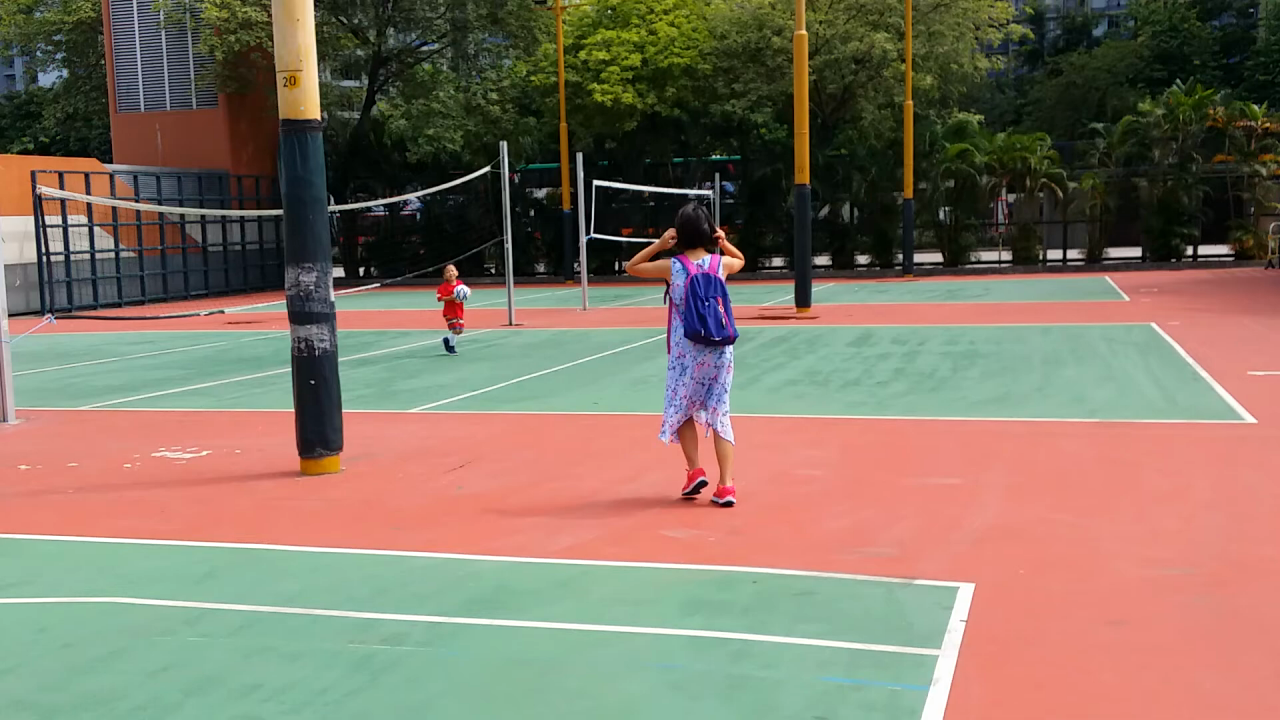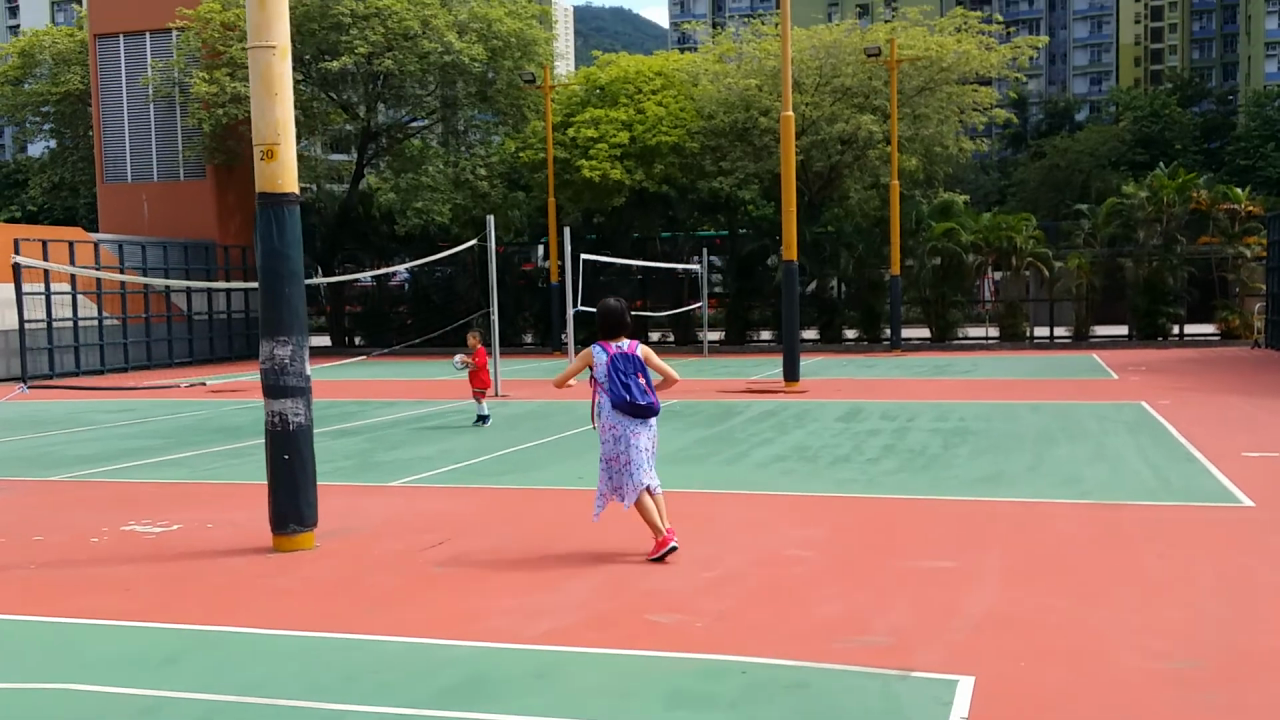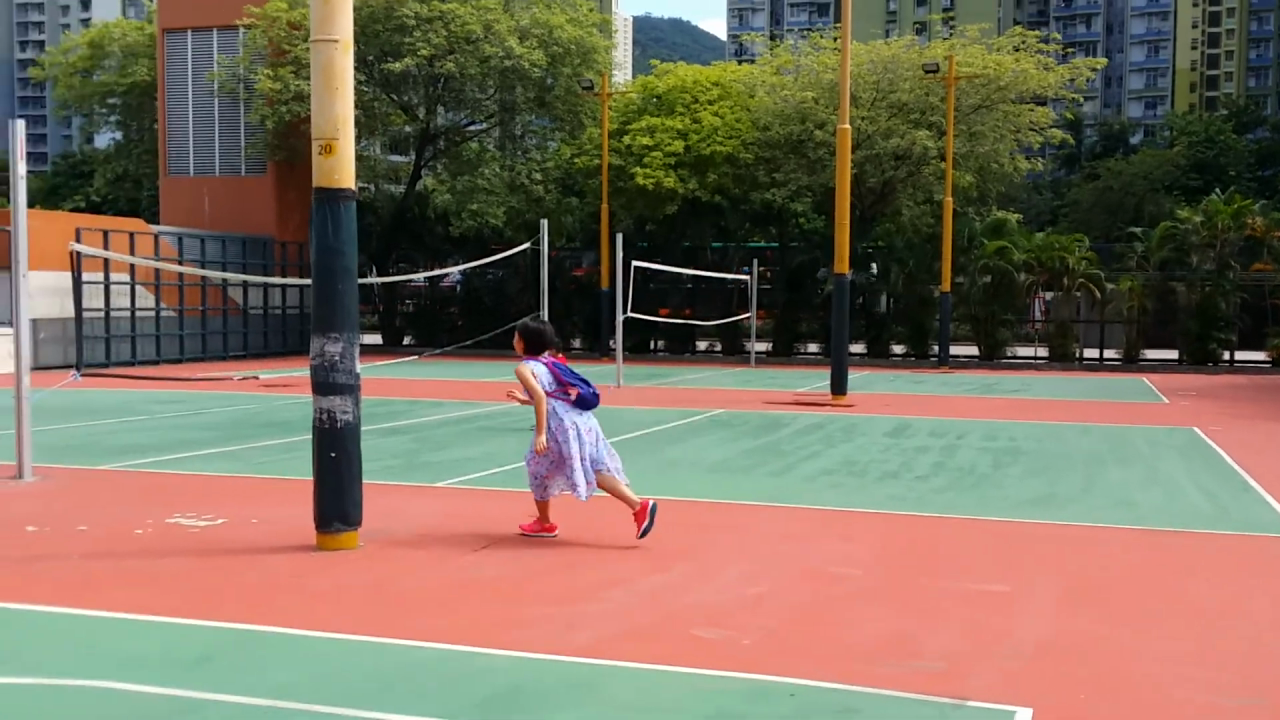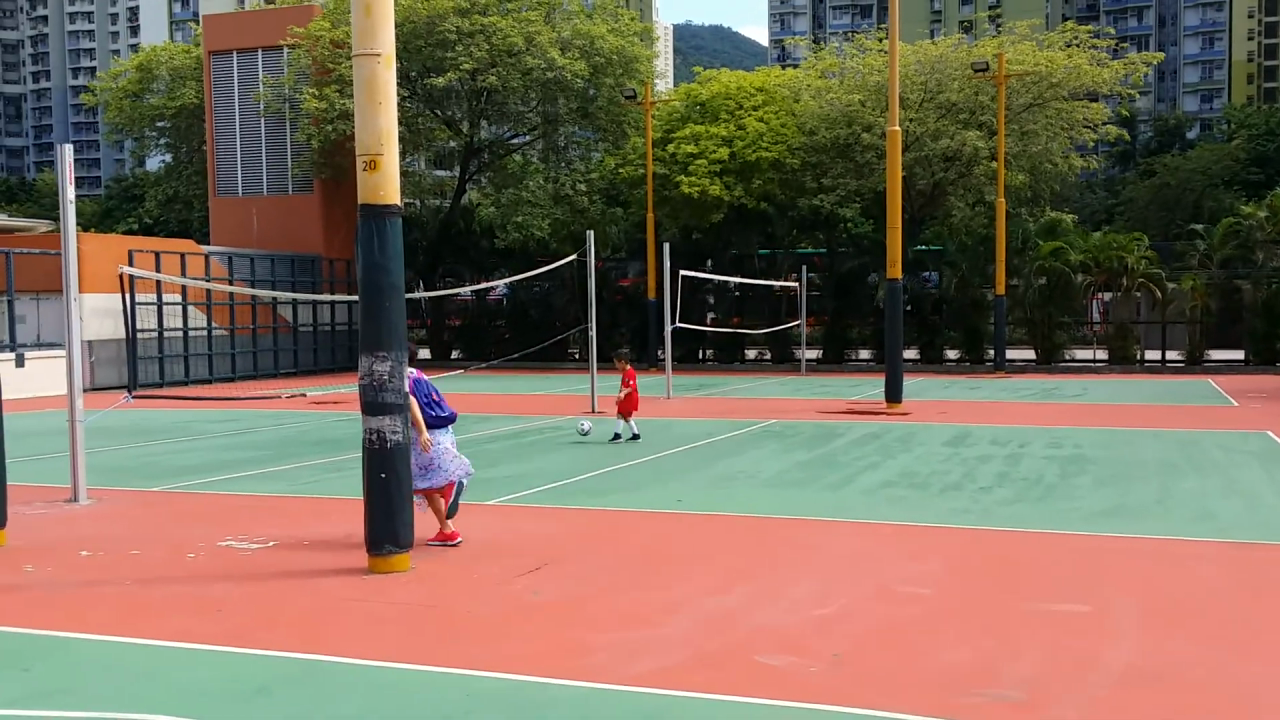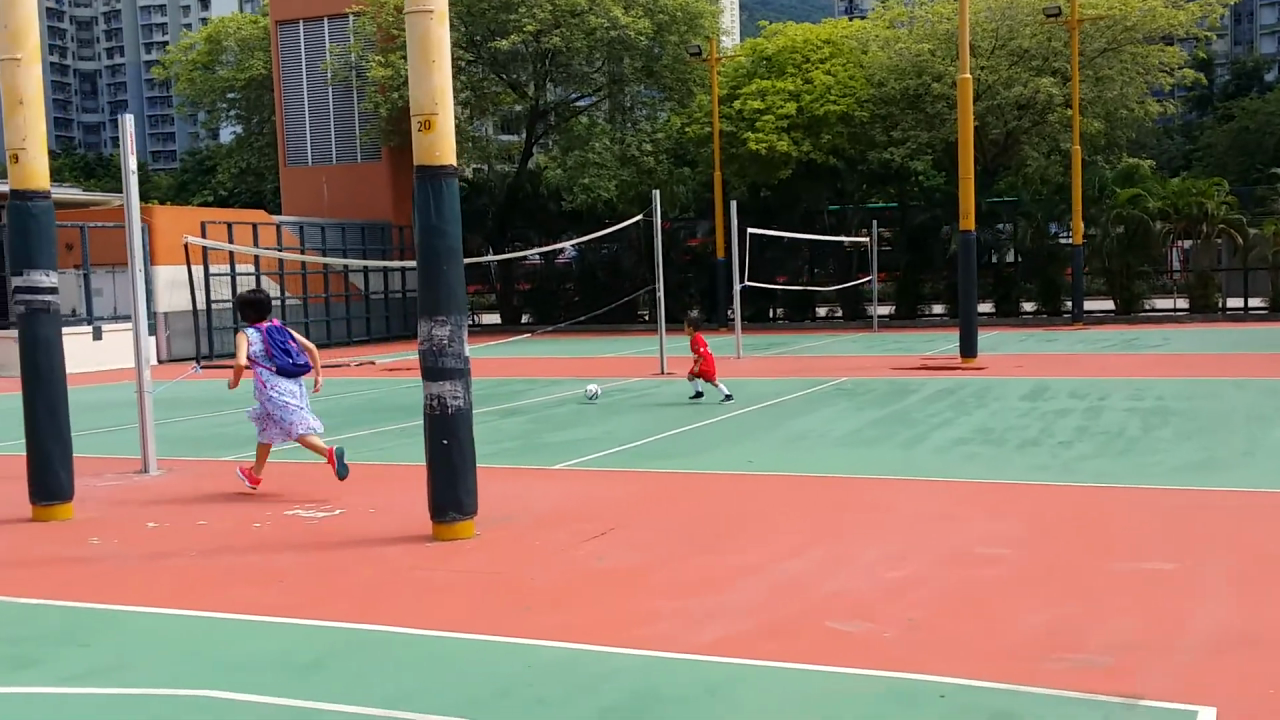
dt=0.5s
person 1, frame 1
left shoulder: (671, 266)
right shoulder: (721, 263)
left elbow: (631, 268)
right elbow: (741, 261)
left wrist: (660, 243)
right wrist: (725, 243)
left hip: (685, 350)
right hip: (719, 348)
left knee: (682, 411)
right knee: (718, 413)
left ankle: (695, 471)
right ankle: (727, 486)
person 1, frame 2
left shoulder: (592, 353)
right shoulder: (641, 350)
left elbow: (557, 383)
right elbow: (673, 378)
left wrist: (570, 381)
left hip: (614, 425)
right hip: (643, 420)
left knee: (634, 481)
right knee: (646, 476)
left ankle: (663, 538)
right ankle: (665, 528)
person 1, frame 3
left shoulder: (523, 368)
right shoulder: (548, 363)
left elbow: (539, 394)
left wrist: (540, 432)
right wrist: (525, 399)
left hip: (560, 423)
right hip: (583, 418)
left knee: (537, 467)
right knee: (597, 471)
left ankle: (544, 523)
right ankle: (639, 505)
person 1, frame 4
right shoulder: (418, 375)
left elbow: (408, 401)
right elbow: (438, 404)
left wrist: (422, 432)
left hip: (424, 438)
right hip: (442, 432)
left knee: (409, 481)
left ankle: (448, 487)
right ankle: (447, 531)
person 1, frame 5
left shoulder: (244, 334)
right shoulder: (280, 329)
left elbow: (240, 362)
right elbow: (311, 348)
left wrist: (234, 380)
right wrist: (318, 376)
left hip: (273, 387)
right hip: (293, 384)
left knee: (295, 432)
right knee: (266, 428)
left ankle: (331, 454)
right ankle: (255, 474)
